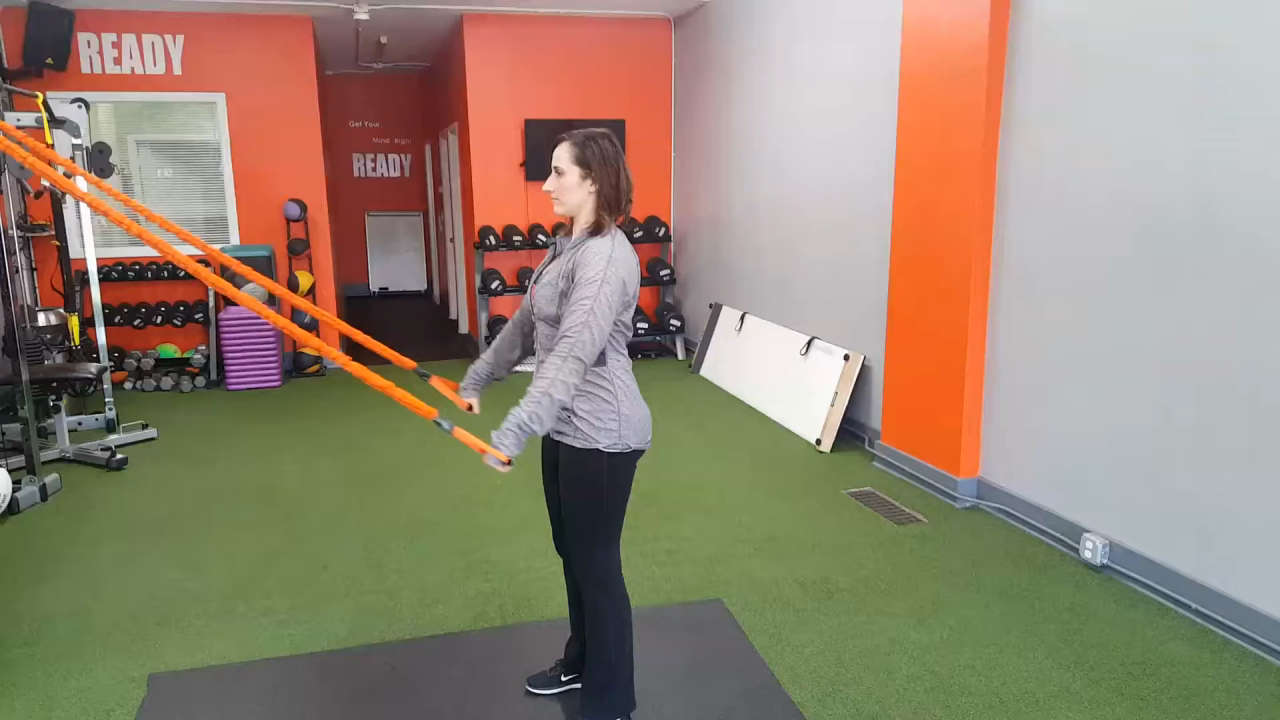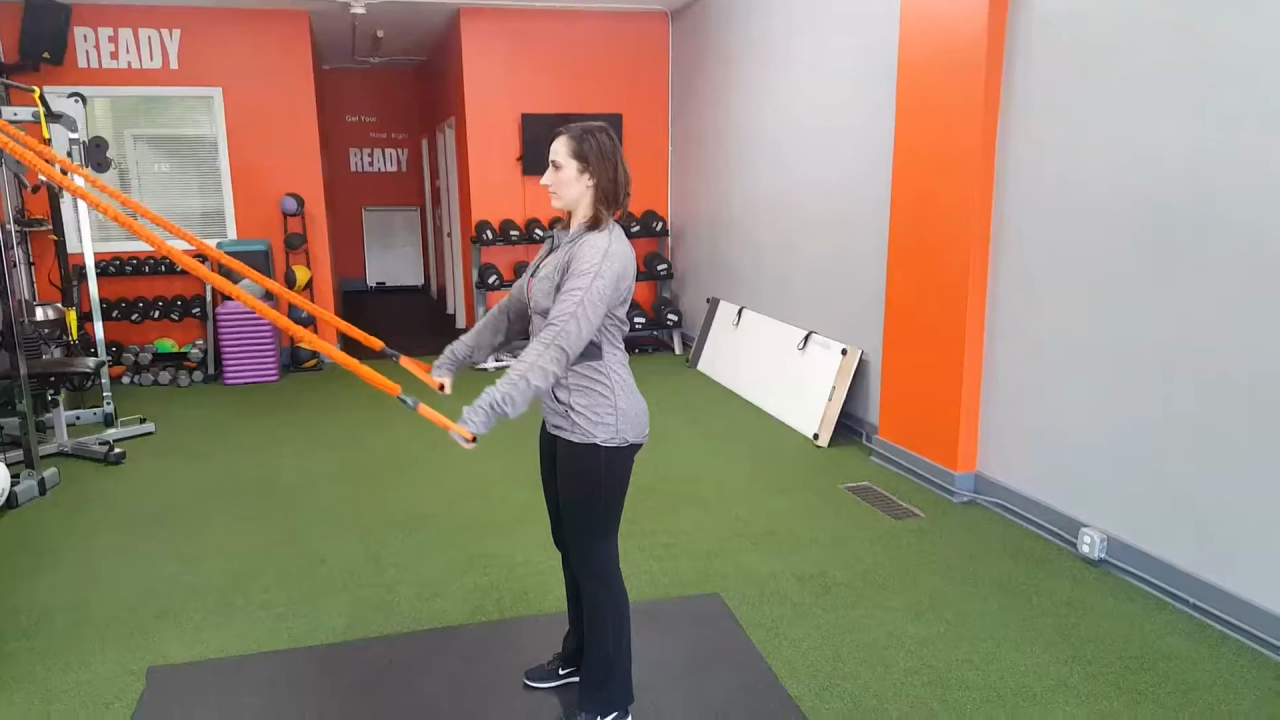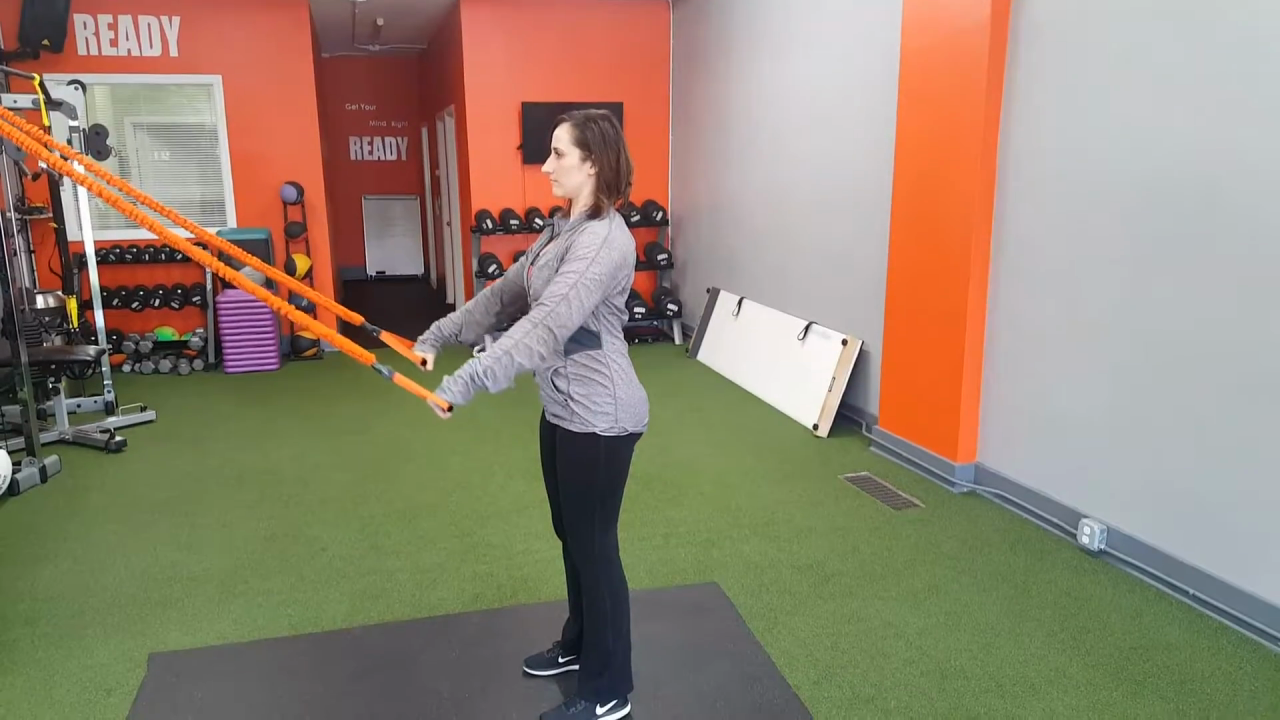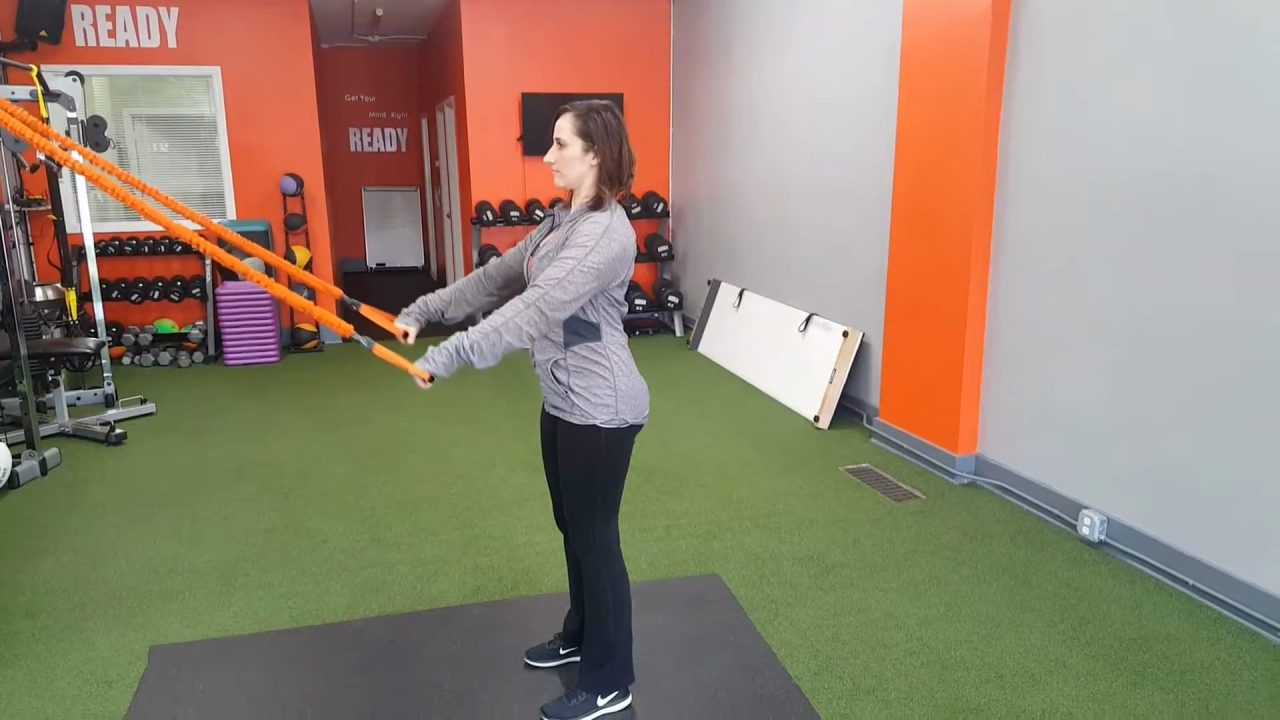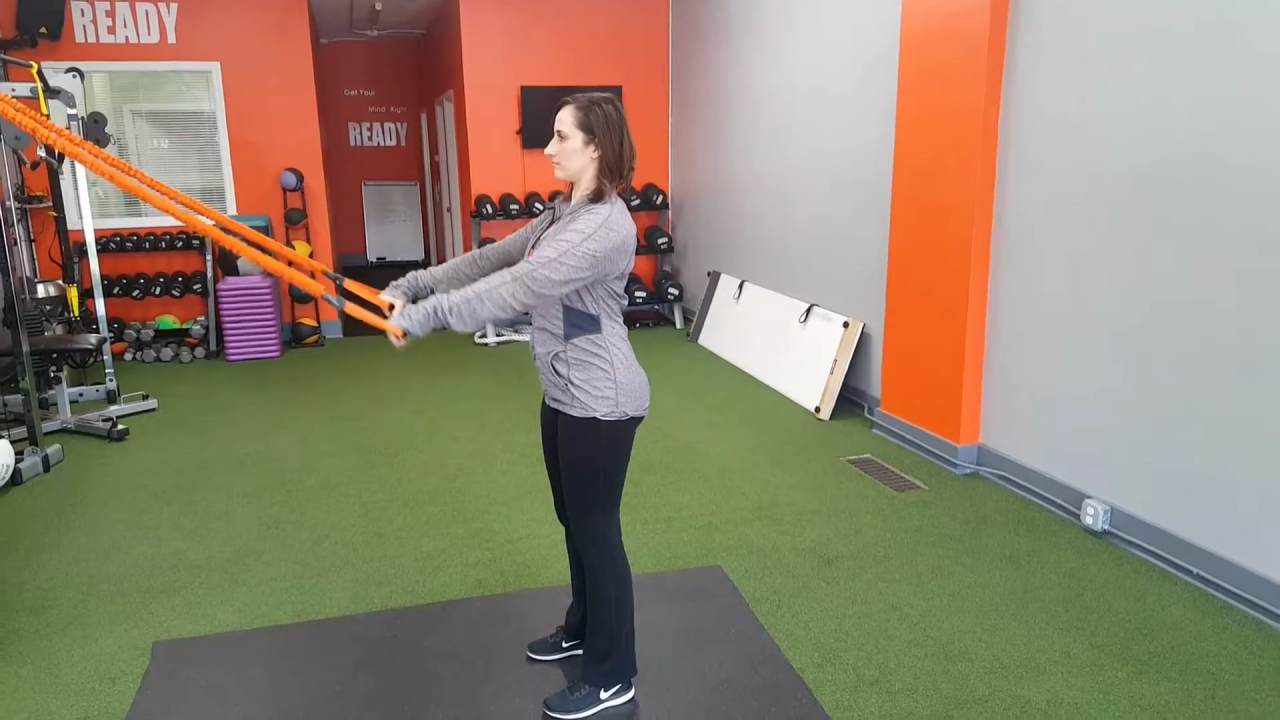
dt=0.3s
person 1, frame 1
left shoulder: (607, 257)
right shoulder: (568, 248)
left elbow: (575, 351)
right elbow: (525, 324)
left wrist: (513, 431)
right wrist: (477, 377)
left hip: (601, 435)
right hip: (567, 428)
left knee: (596, 562)
right knee: (572, 552)
right ankle: (581, 662)
person 1, frame 2
left shoulder: (604, 252)
right shoulder: (564, 242)
left elbow: (559, 341)
right elbow: (512, 312)
left wrist: (484, 412)
right wrist: (451, 359)
left hip: (600, 429)
right hip: (564, 422)
left knee: (594, 557)
right knee: (570, 547)
right ankle: (580, 652)
person 1, frame 3
left shoulder: (605, 240)
right shoulder: (564, 230)
left elbow: (548, 324)
right elbow: (507, 293)
left wrist: (464, 384)
right wrist: (437, 336)
left hip: (599, 418)
right hip: (563, 411)
left knee: (594, 545)
right knee: (572, 536)
right ankle: (579, 643)
person 1, frame 4
left shoulder: (606, 232)
right shoulder: (563, 221)
left elbow: (538, 308)
right elbow: (499, 277)
left wrist: (448, 356)
right wrist: (422, 311)
left hip: (600, 409)
right hip: (563, 402)
left knee: (594, 537)
right knee: (572, 528)
right ankle: (580, 634)
person 1, frame 5
left shoulder: (606, 225)
right shoulder: (563, 214)
left elbow: (522, 285)
right elbow: (492, 259)
left wrist: (426, 315)
right wrist: (409, 286)
left hip: (600, 402)
right hip: (564, 396)
left knee: (597, 531)
right knee: (573, 521)
right ankle: (582, 629)
